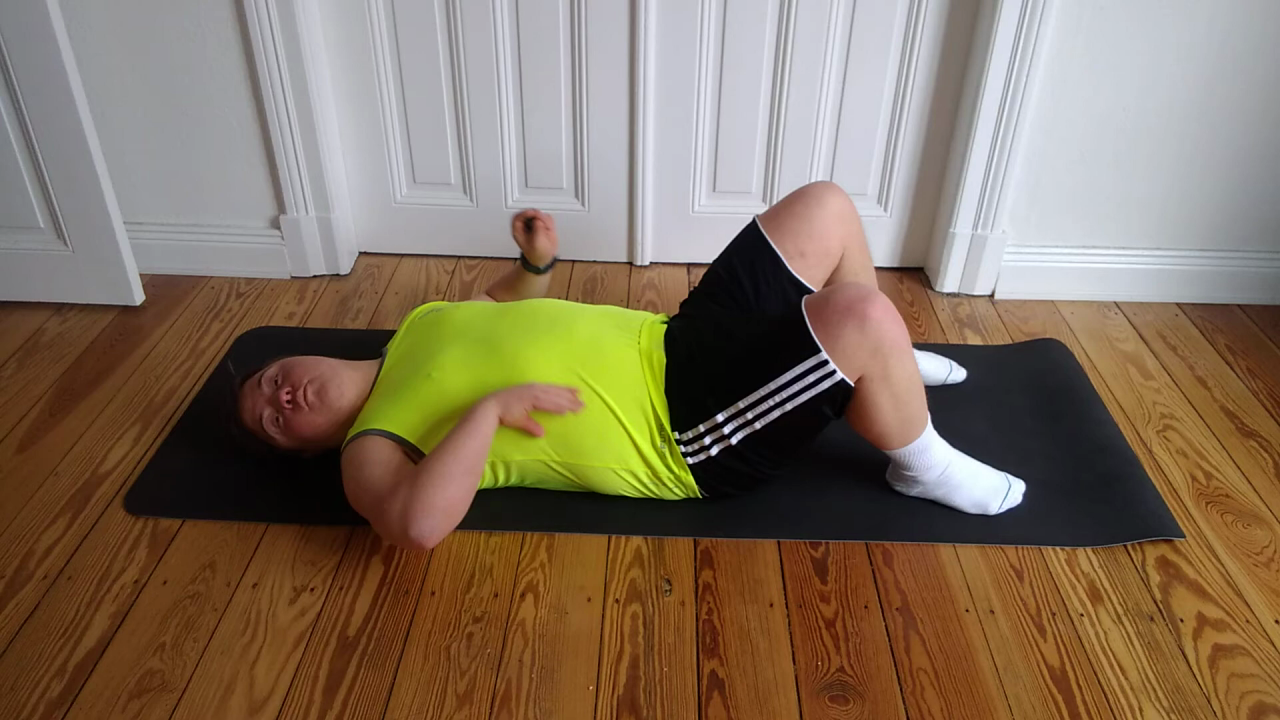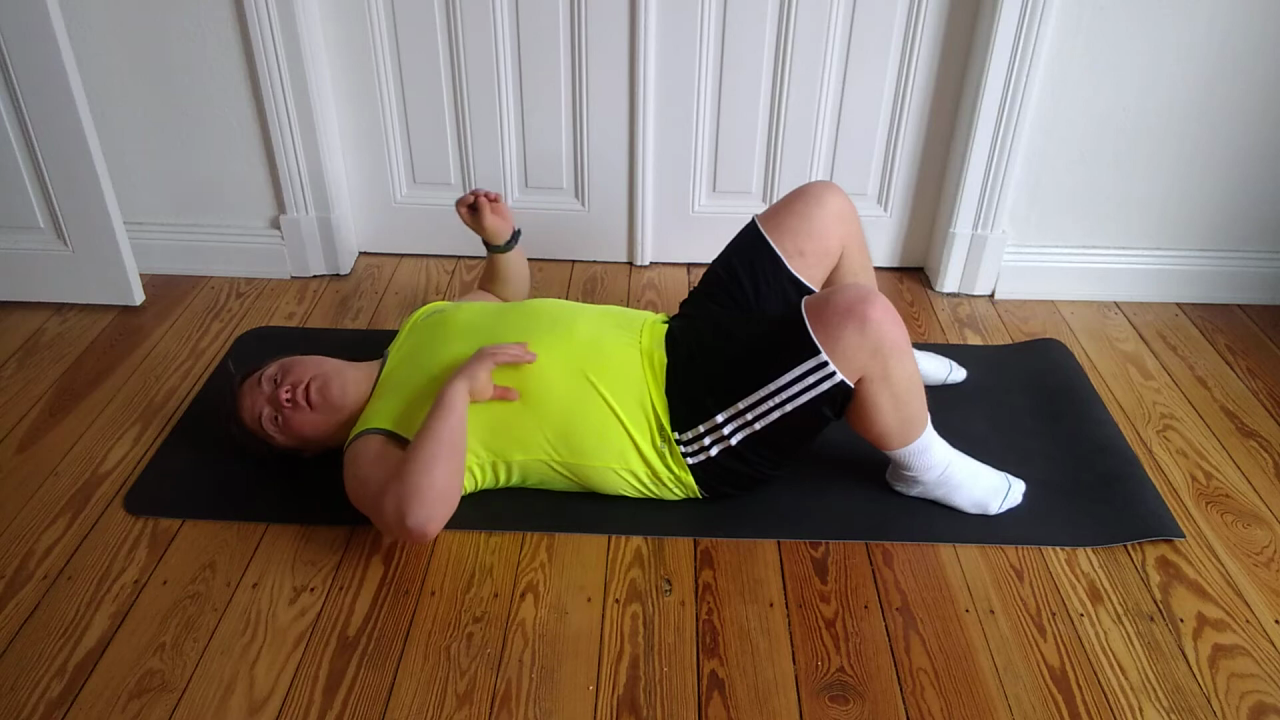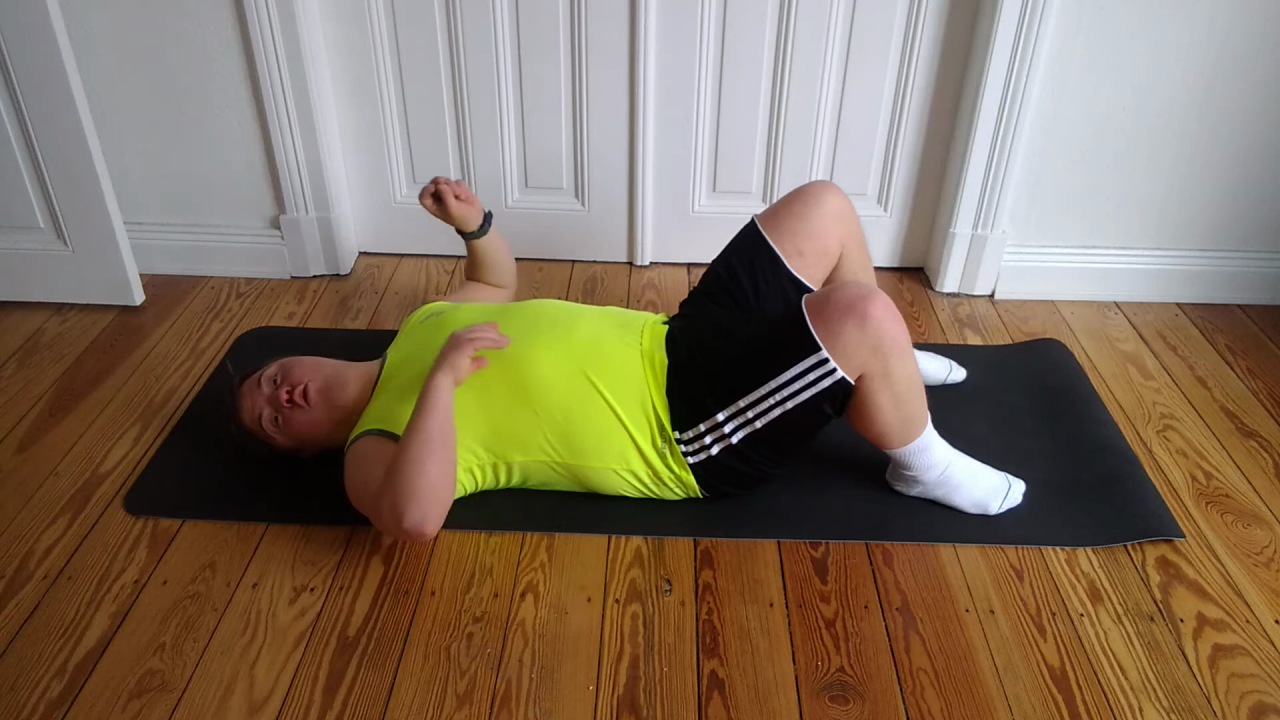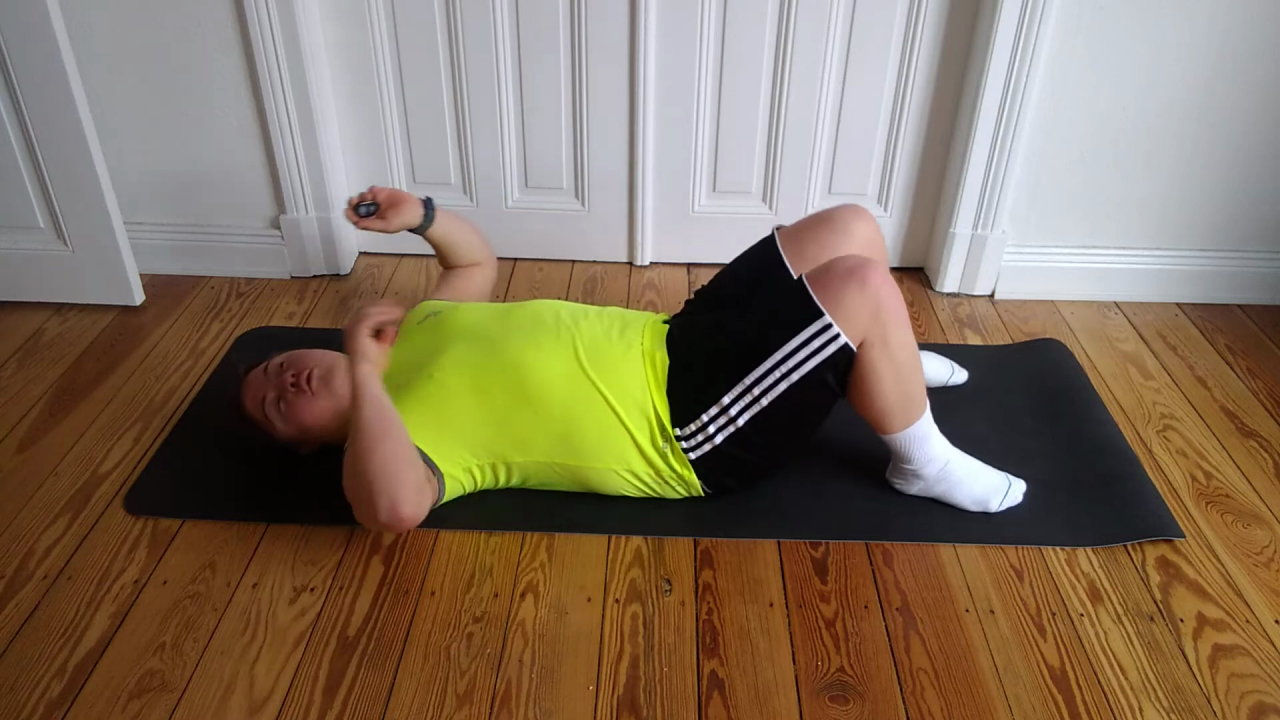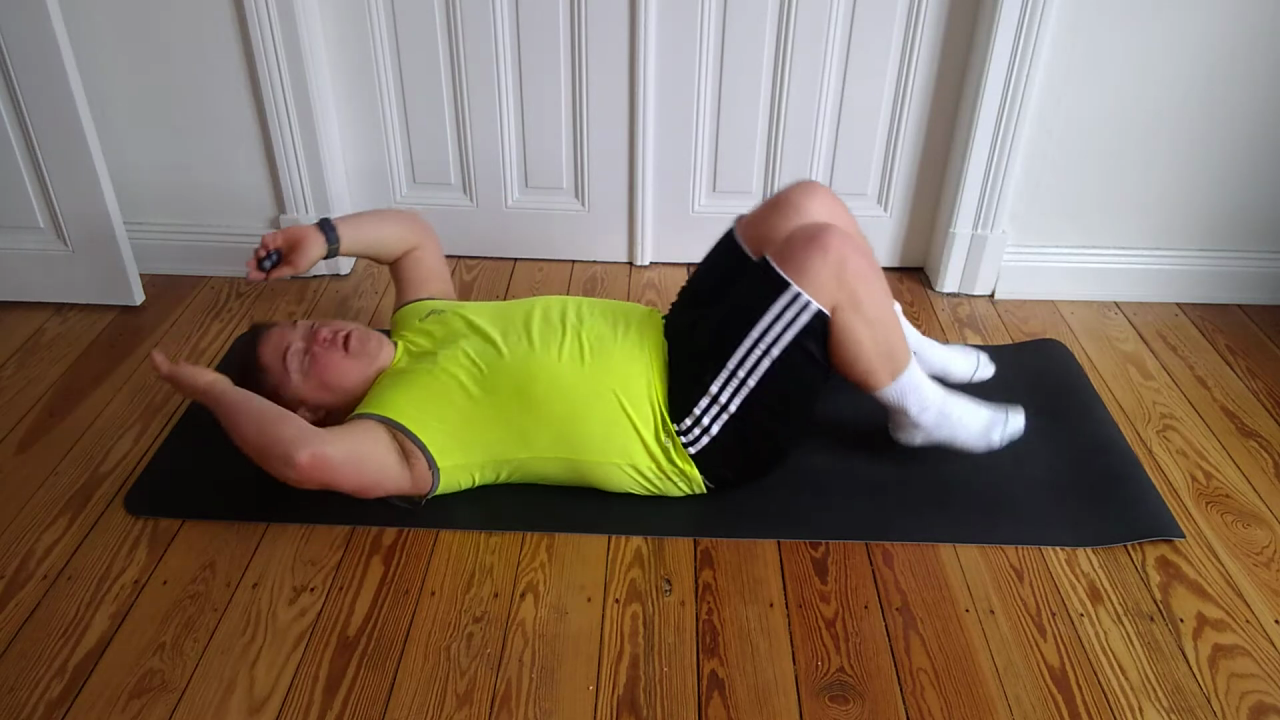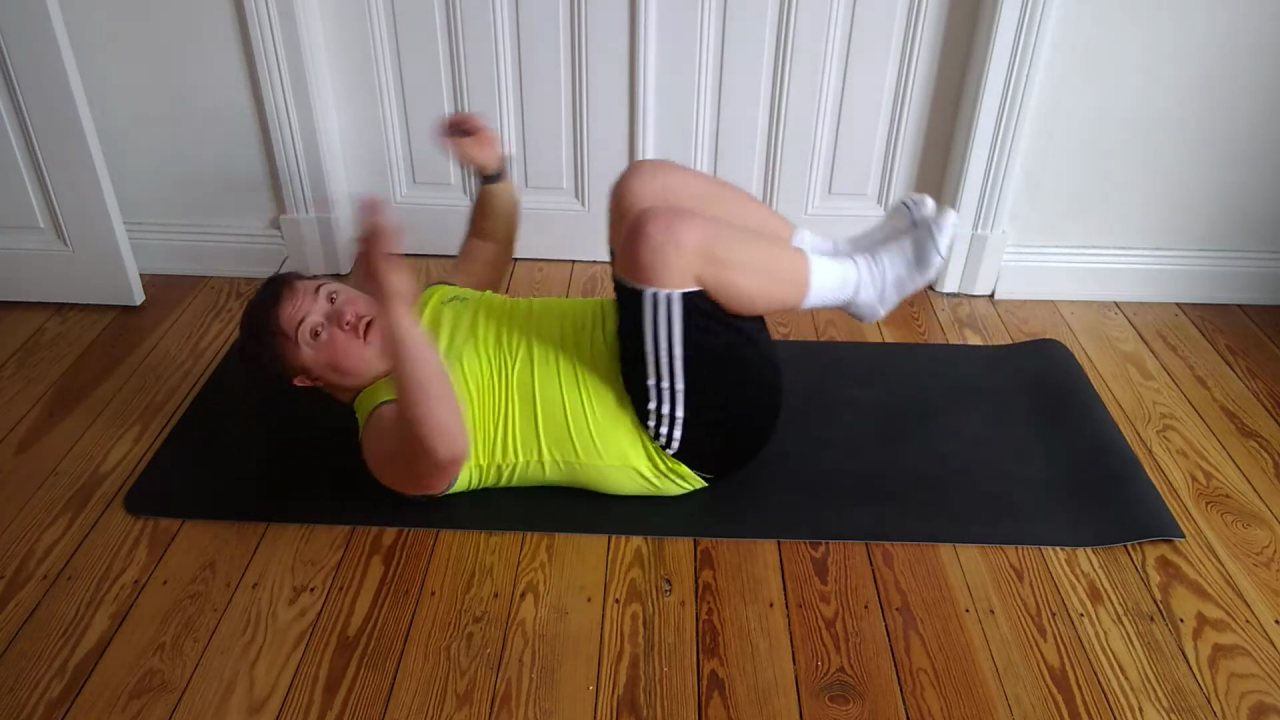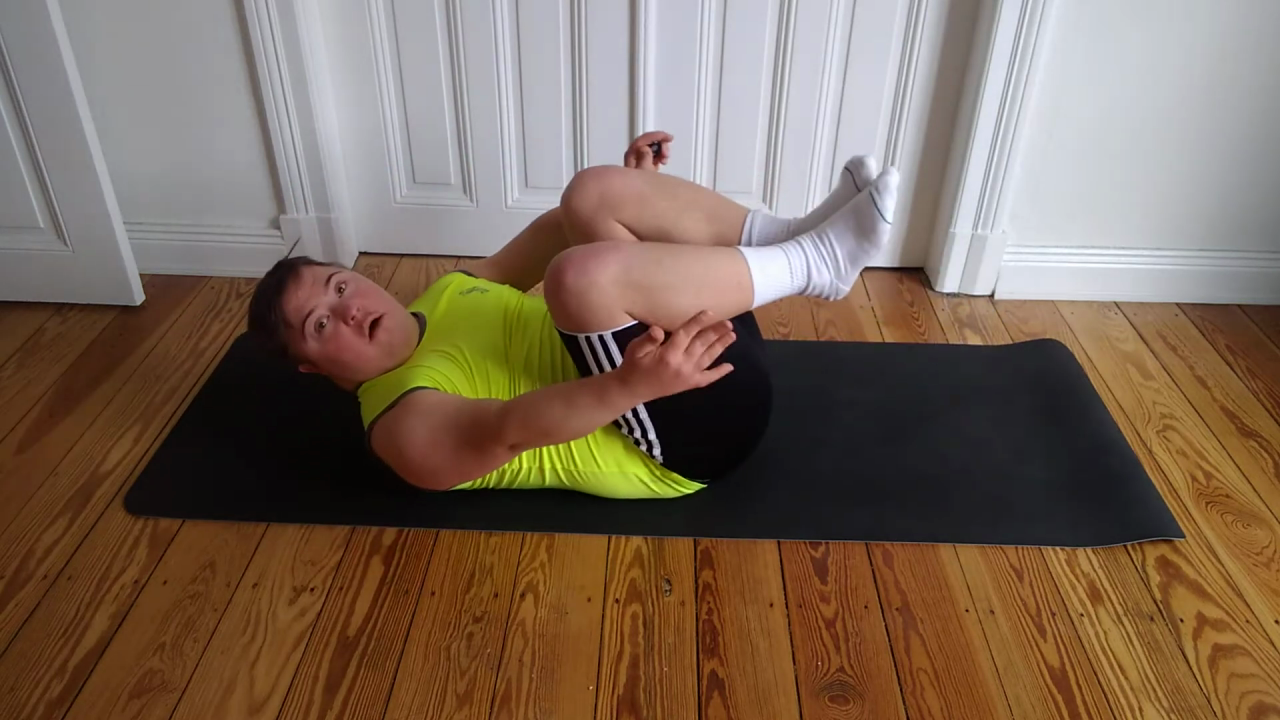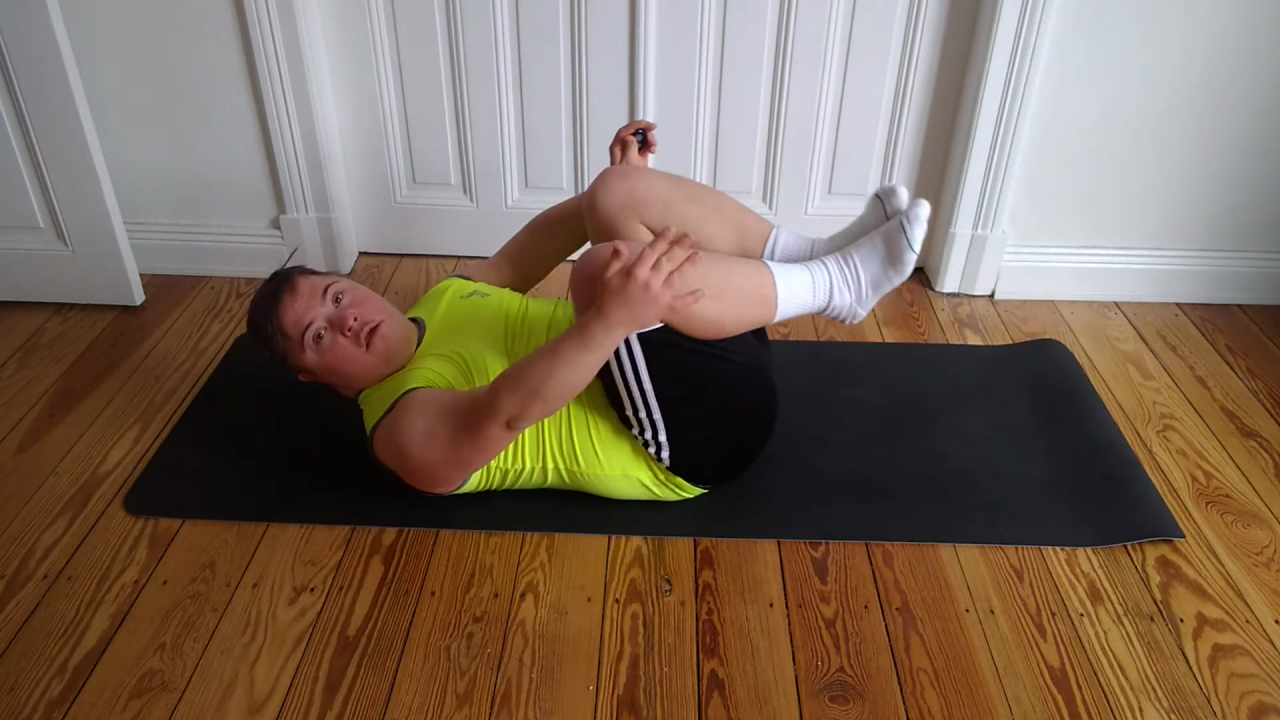
dt=0.4s
person 1, frame 1
left shoulder: (417, 328)
right shoulder: (370, 451)
left elbow: (506, 302)
right elbow: (419, 525)
left wrist: (537, 259)
right wrist: (491, 409)
left hip: (674, 342)
right hip: (690, 440)
left knee: (824, 207)
right knee: (859, 314)
left ankle: (882, 369)
right ankle: (922, 466)
person 1, frame 2
left shoulder: (420, 329)
right shoulder: (370, 449)
left elbow: (506, 295)
right elbow: (417, 517)
left wrist: (500, 239)
right wrist: (458, 389)
left hip: (677, 344)
right hip: (691, 438)
left knee: (823, 208)
right knee: (860, 322)
left ankle: (882, 371)
right ankle: (923, 466)
person 1, frame 3
left shoulder: (421, 326)
right shoulder: (371, 450)
left elbow: (499, 282)
right elbow: (417, 517)
left wrist: (472, 222)
right wrist: (443, 380)
left hip: (675, 344)
right hip: (692, 439)
left knee: (822, 206)
right knee: (860, 313)
left ankle: (882, 368)
right ankle: (923, 466)
person 1, frame 4
left shoulder: (419, 329)
right shoulder: (380, 434)
left elbow: (478, 256)
right elbow: (394, 507)
left wrist: (419, 213)
right wrist: (361, 375)
left hip: (673, 345)
right hip: (693, 436)
left knee: (854, 230)
right knee: (859, 286)
left ankle: (889, 366)
right ankle: (924, 462)
person 1, frame 5
left shoulder: (418, 331)
right shoulder: (386, 434)
left elbow: (412, 232)
right elbow: (305, 457)
left wrist: (322, 236)
right wrist: (213, 387)
left hip: (671, 345)
right hip: (695, 431)
left knee: (810, 203)
right knee: (828, 251)
left ankle: (903, 356)
right ankle: (918, 406)
person 1, frame 6
left shoulder: (438, 306)
right shoulder: (391, 432)
left elbow: (496, 237)
right elbow: (445, 448)
left wrist: (491, 171)
right wrist: (394, 310)
left hip: (655, 351)
right hip: (693, 437)
left knee: (645, 188)
right knee: (663, 234)
left ankle: (843, 265)
right ankle: (862, 281)
person 1, frame 7
left shoulder: (445, 296)
right shoulder: (404, 426)
left elbow: (545, 240)
right elbow: (512, 428)
left wrist: (635, 195)
right wrist: (637, 385)
left hip: (710, 357)
right hip: (696, 428)
left knee: (593, 193)
right knee: (585, 274)
left ankle: (791, 243)
right ankle: (811, 264)
person 1, frame 8
left shoulder: (442, 302)
right shoulder: (405, 433)
left elbow: (533, 249)
right elbow: (508, 410)
left wrist: (611, 189)
right wrist: (612, 315)
left hip: (715, 365)
right hip: (694, 445)
left knee: (623, 194)
right knee: (607, 276)
left ankle: (818, 260)
right ankle: (835, 286)
